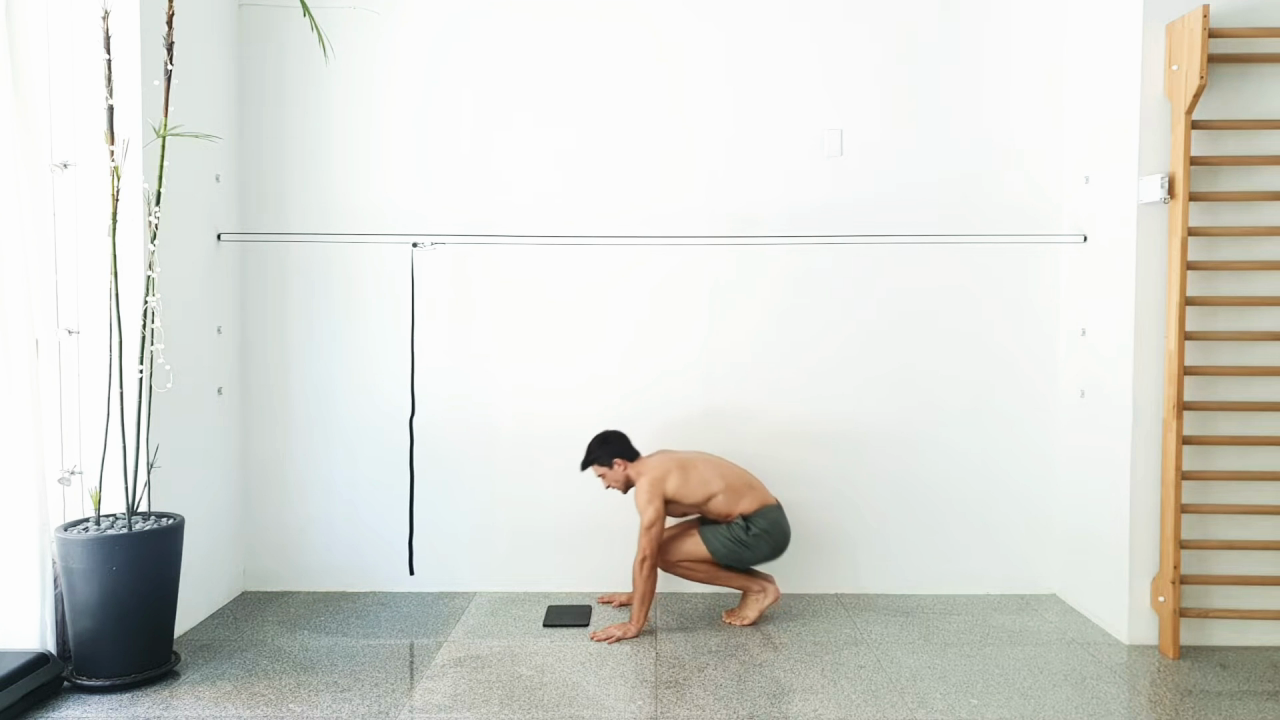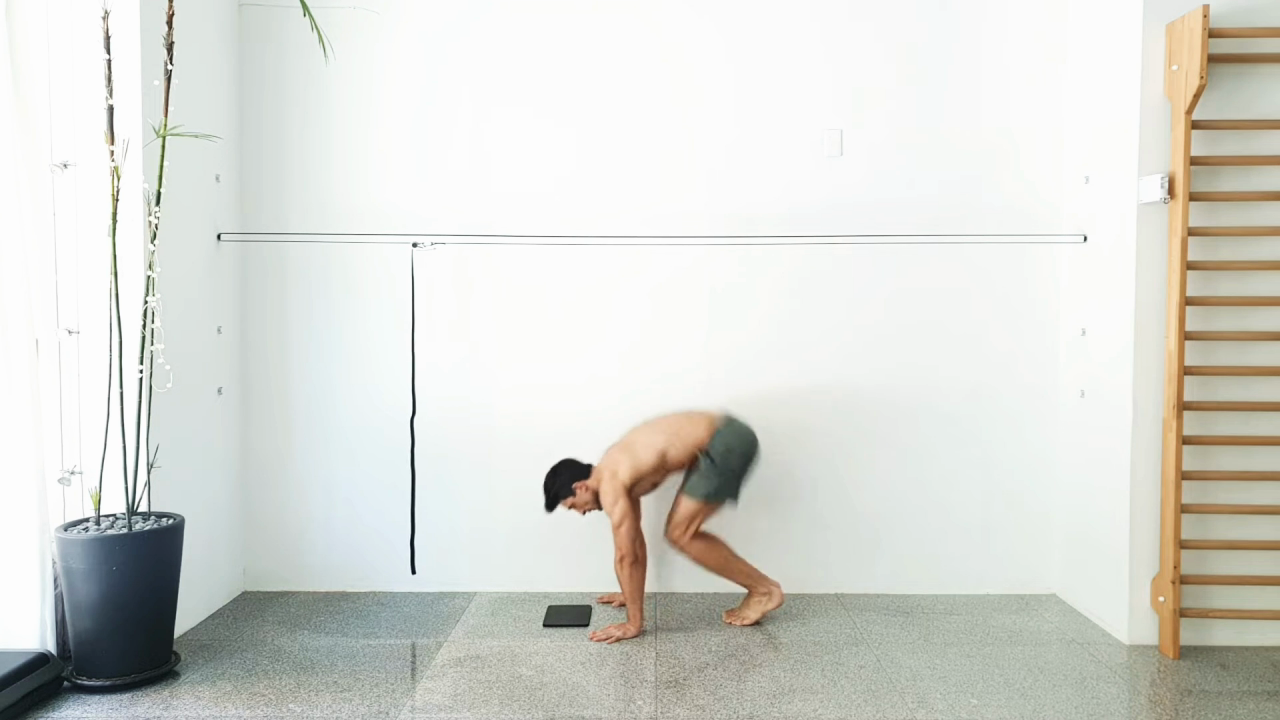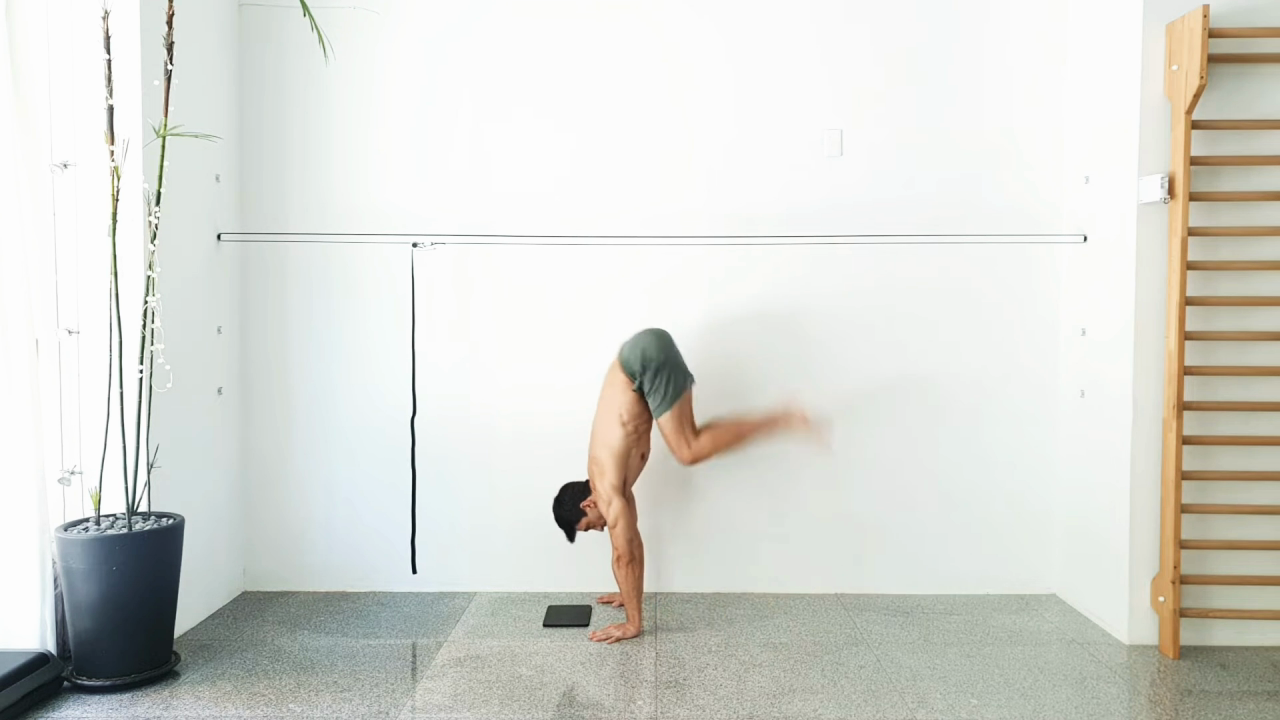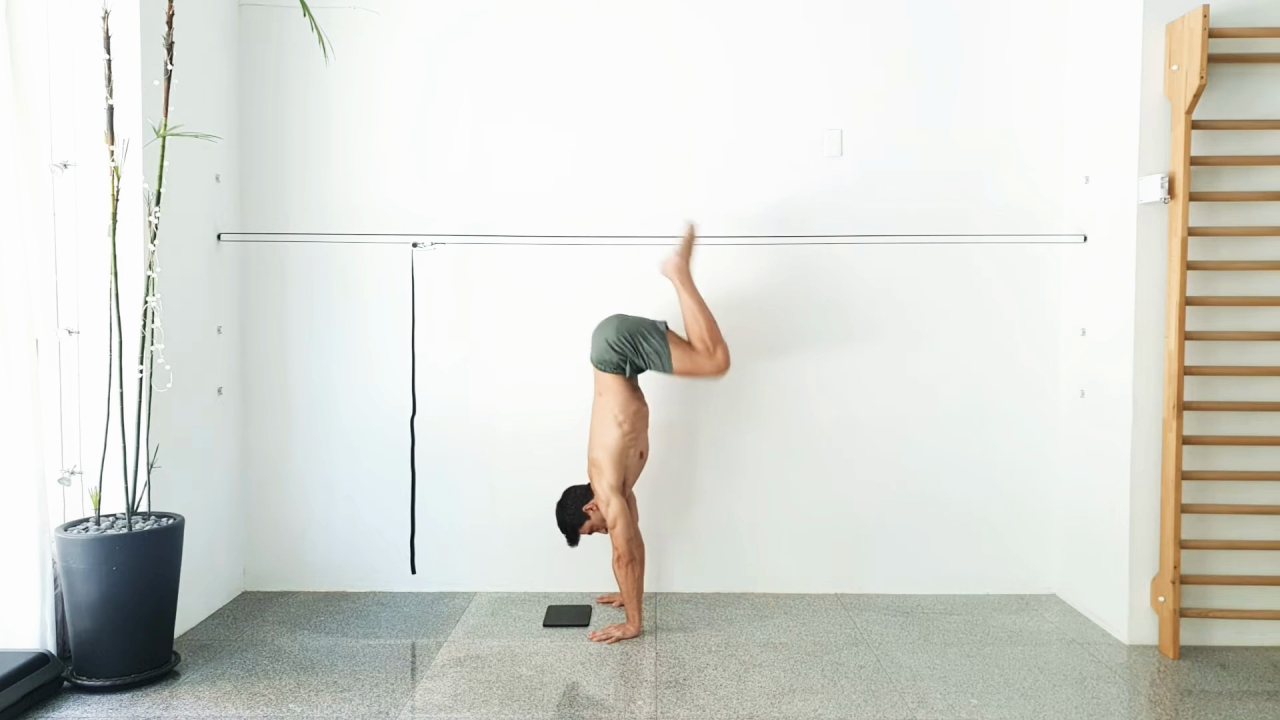
dt=0.3s
person 1, frame 1
left shoulder: (648, 482)
right shoulder: (655, 465)
left elbow: (647, 556)
right elbow: (651, 545)
left wrist: (636, 623)
right wrist: (637, 593)
left hip: (763, 527)
right hip: (758, 516)
left knee: (668, 554)
right knee: (667, 542)
left ankle: (758, 588)
right ankle: (756, 583)
person 1, frame 2
left shoulder: (608, 484)
right shoulder: (615, 473)
left elbow: (626, 556)
right elbow: (634, 542)
left wrist: (634, 624)
right wrist: (631, 594)
left hip: (722, 444)
right hip: (721, 434)
left knee: (681, 535)
right knee: (681, 530)
left ankle: (763, 590)
right ankle: (760, 586)
person 1, frame 3
left shoulder: (608, 488)
right shoulder: (606, 483)
left elbow: (624, 555)
right elbow: (632, 542)
left wrist: (633, 622)
right wrist: (631, 593)
left hip: (651, 354)
right hip: (647, 352)
left knee: (690, 452)
left ankle: (779, 421)
person 1, frame 4
left shoulder: (608, 491)
left elbow: (625, 556)
left wrist: (633, 624)
right wrist: (629, 595)
right hip: (620, 345)
left ankle: (680, 272)
